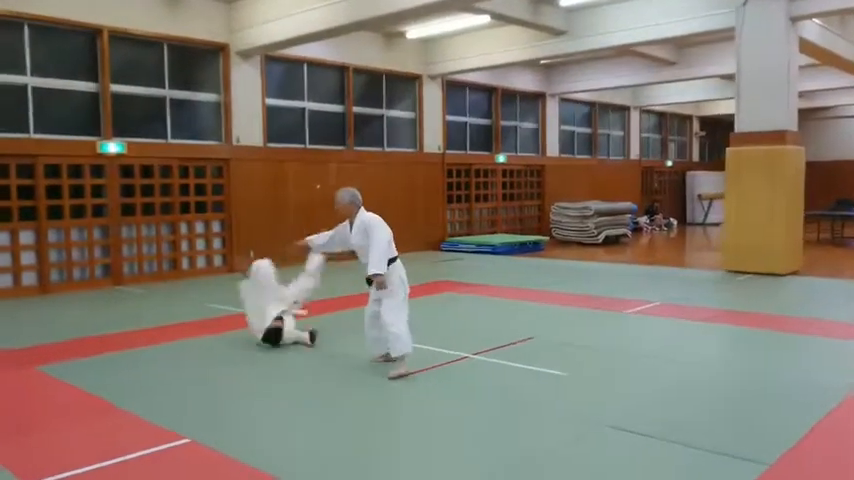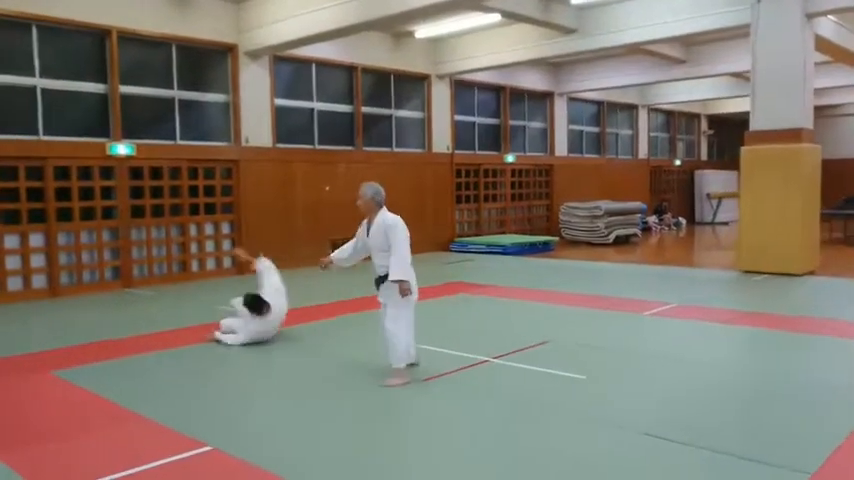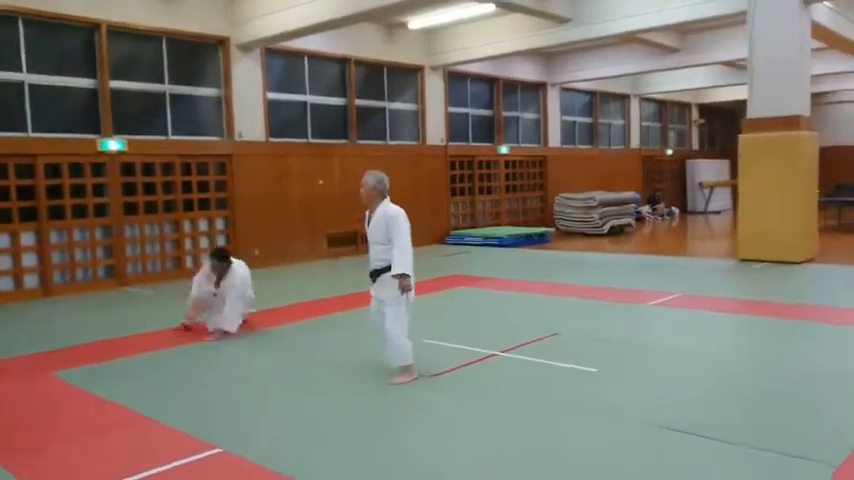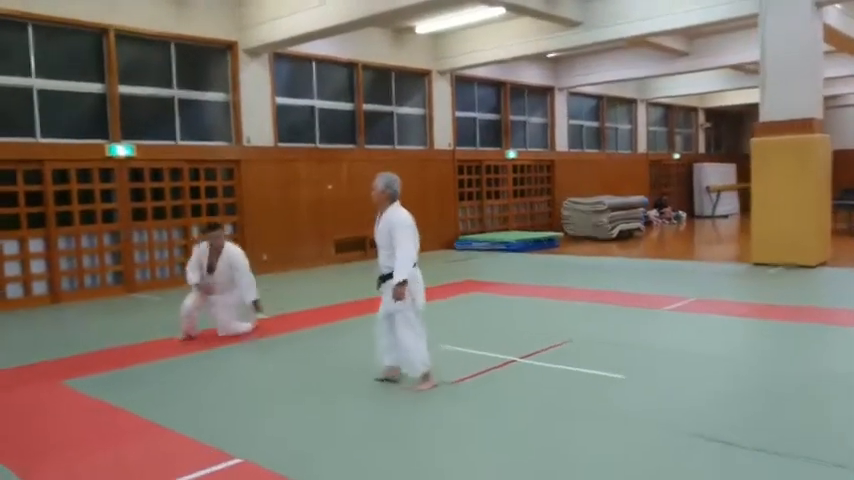
dt=0.2s
person 1, frame 1
left shoulder: (371, 221)
right shoulder: (349, 226)
left elbow: (380, 248)
right elbow: (332, 239)
left wrist: (378, 274)
right wrist: (309, 242)
left hip: (389, 274)
right hip: (378, 277)
left knee: (391, 317)
right knee: (373, 317)
left ankle: (401, 362)
right ankle: (387, 353)
person 1, frame 2
left shoulder: (392, 222)
right shoulder: (367, 224)
left elbow: (402, 253)
right elbow: (356, 246)
left wrist: (402, 280)
right wrist: (333, 258)
left hip: (400, 281)
right hip: (388, 282)
left knee: (395, 325)
right knee: (391, 322)
left ankle: (401, 372)
right ankle: (408, 357)
person 1, frame 3
left shoulder: (394, 214)
right shoulder: (371, 213)
left elbow: (402, 247)
left wrist: (403, 275)
right wrist: (374, 271)
left hip: (394, 277)
right hip: (382, 276)
left knee: (394, 323)
right knee: (379, 316)
left ankle: (407, 369)
right ankle: (405, 353)
person 1, frame 4
left shoulder: (400, 218)
right shoulder: (384, 215)
left elbow: (406, 252)
left wrist: (401, 282)
left hip: (402, 284)
right hip: (392, 281)
left knee: (408, 330)
right knee: (385, 325)
left ankle: (426, 376)
right ankle: (392, 368)
